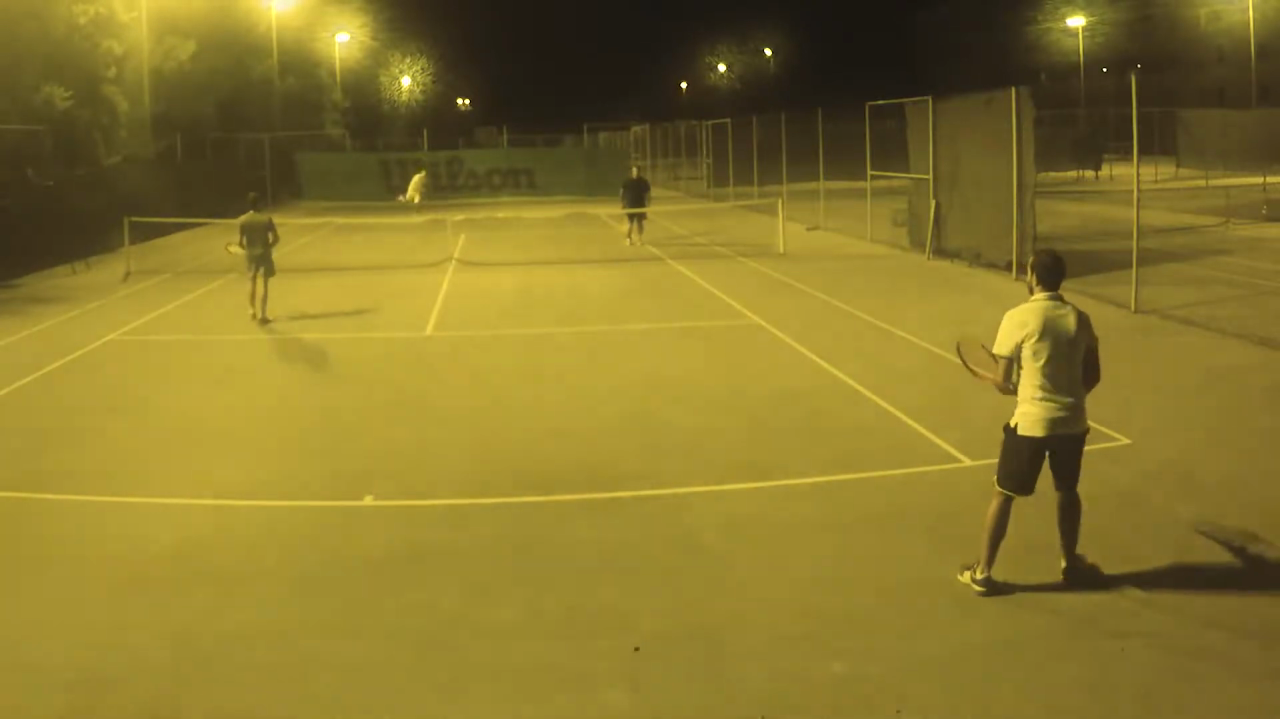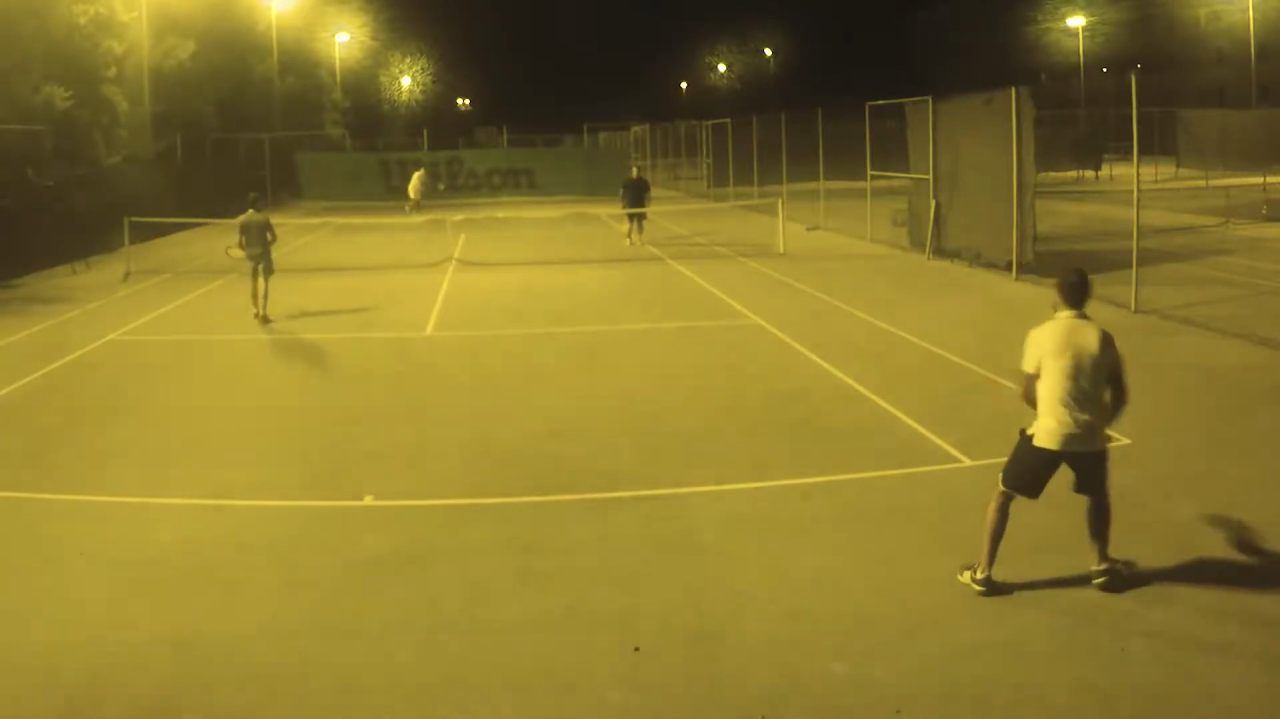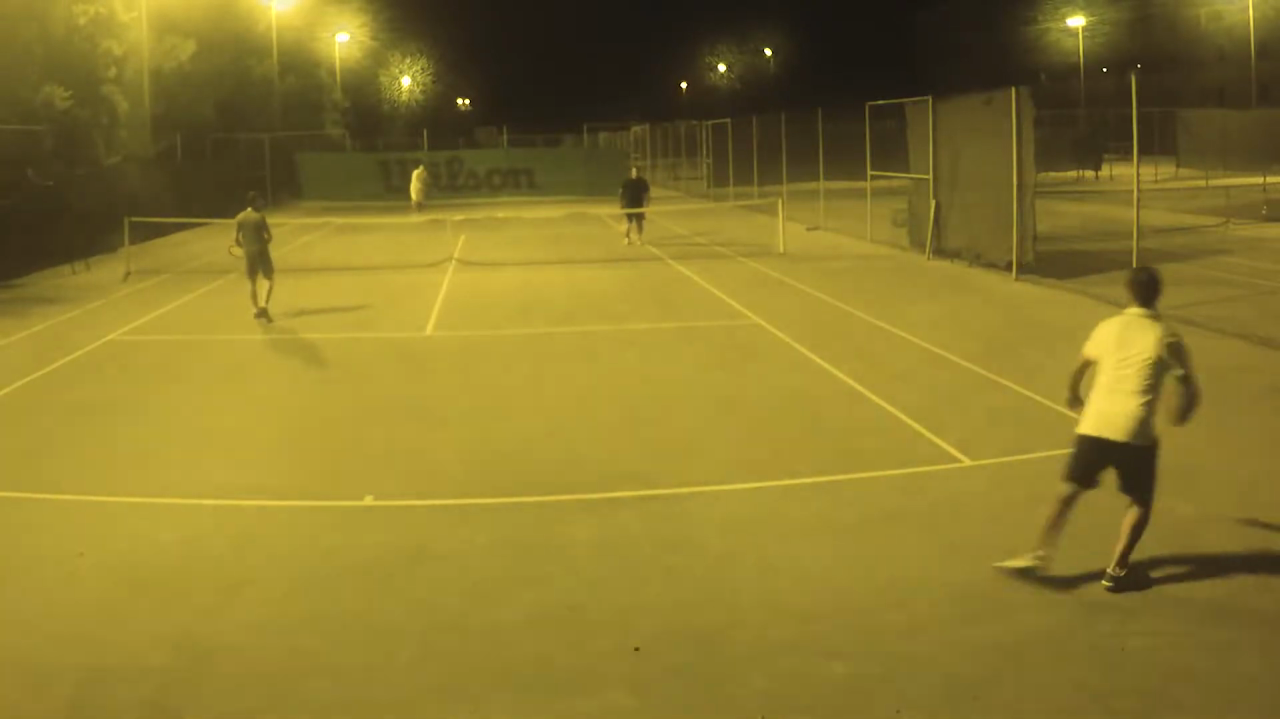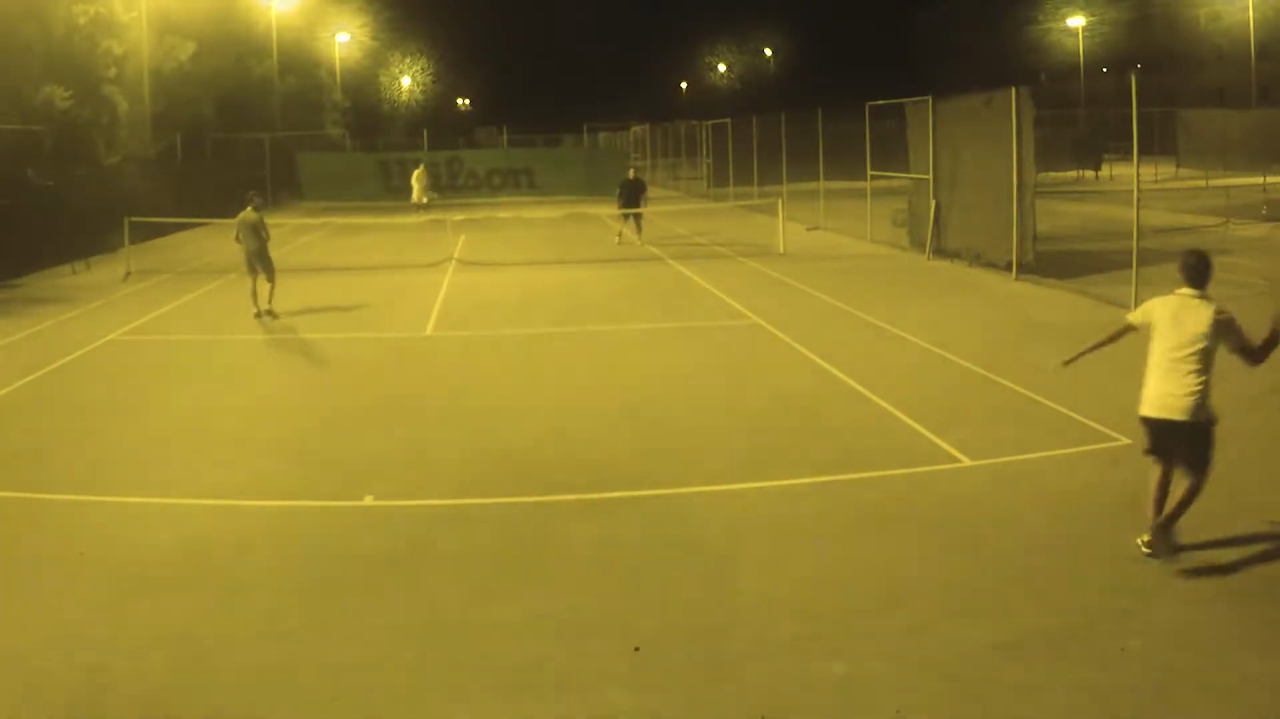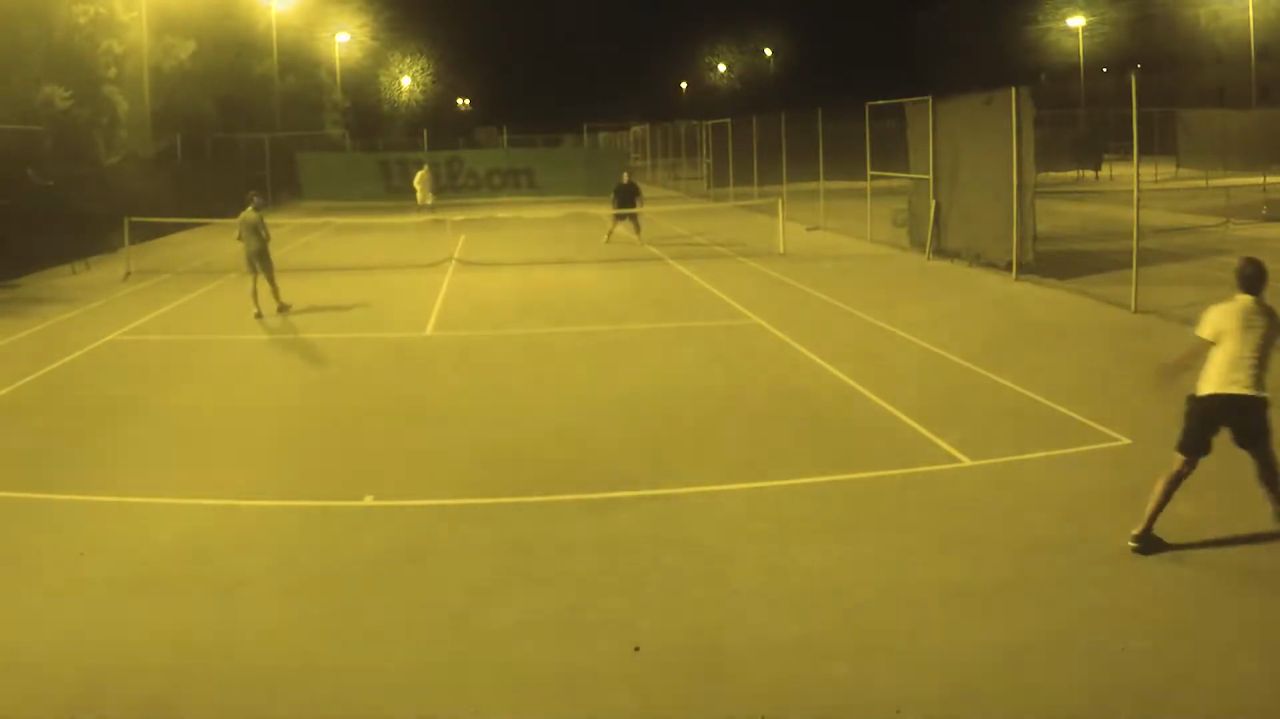
dt=0.2s
person 1, frame 1
left shoulder: (1017, 318)
right shoulder: (1080, 319)
left elbow: (1002, 381)
right elbow: (1093, 376)
left wrist: (1013, 389)
left hip: (1030, 423)
right hip: (1072, 422)
left knee: (1003, 495)
right knee: (1068, 491)
left ankle: (982, 572)
right ankle: (1071, 562)
person 1, frame 2
left shoulder: (1041, 336)
right shoulder: (1103, 338)
left elbow: (1029, 394)
right elbow: (1119, 397)
left hip: (1047, 434)
right hip: (1090, 437)
left knee: (1002, 496)
right knee: (1098, 495)
left ankle: (984, 572)
right ankle: (1103, 564)
person 1, frame 3
left shoulder: (1107, 328)
right shoulder: (1167, 338)
left elbow: (1079, 372)
right elbow: (1191, 396)
left wrist: (1073, 397)
right wrist: (1180, 416)
left hip: (1095, 426)
right hip: (1136, 433)
left knee: (1071, 492)
right knee: (1141, 501)
left ankle: (1039, 554)
right ankle: (1118, 569)
person 1, frame 4
left shoulder: (1158, 306)
right shoulder: (1219, 317)
left elbow: (1118, 331)
right elbow: (1255, 357)
left wrist: (1082, 352)
left hip: (1153, 405)
right hip: (1191, 410)
left knee: (1163, 464)
right knee: (1197, 473)
left ankle: (1153, 535)
right ankle: (1164, 526)
person 1, frame 5
left shoulder: (1220, 312)
left elbow: (1201, 350)
left wrist: (1173, 369)
left hip: (1209, 396)
right hip: (1249, 398)
left knee: (1183, 466)
left ankle: (1143, 531)
